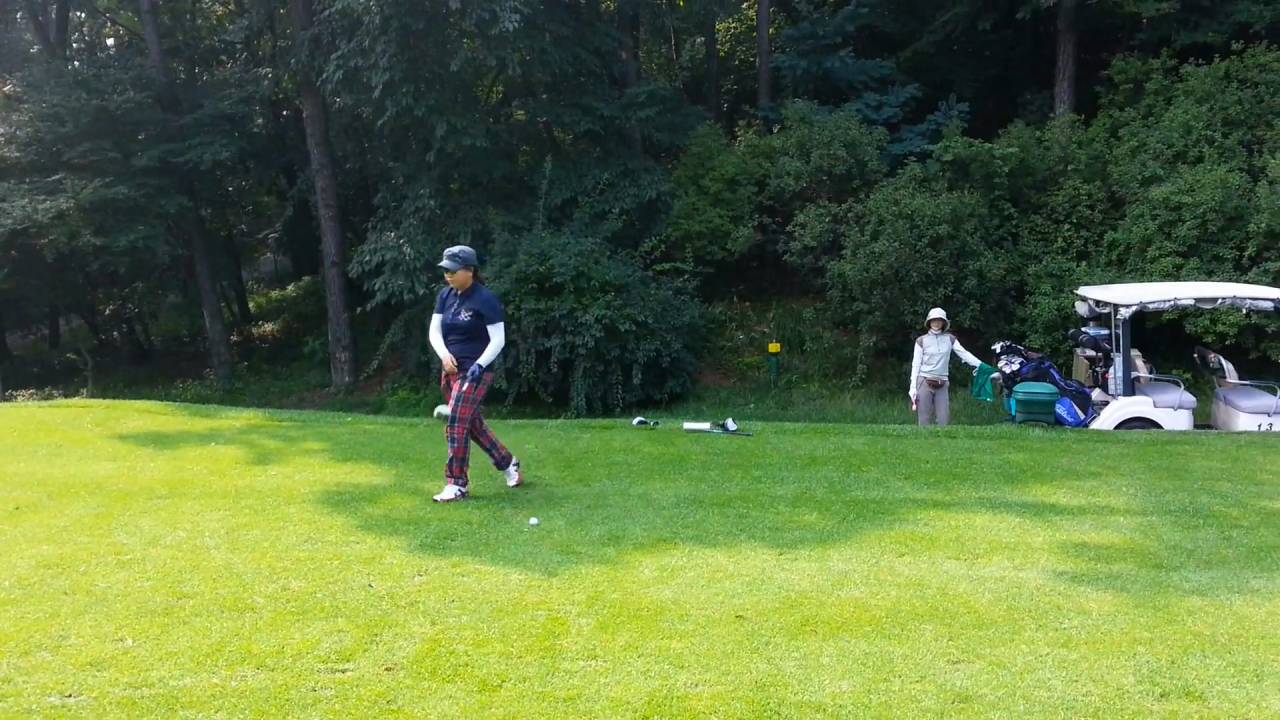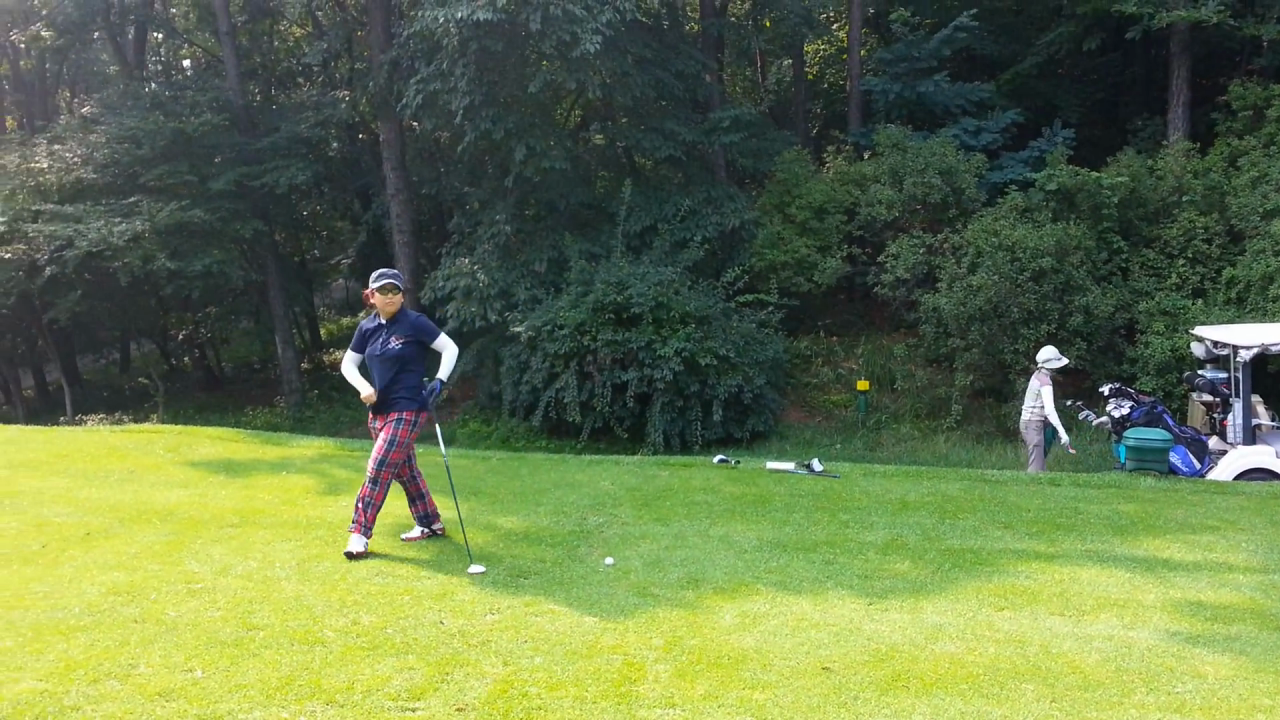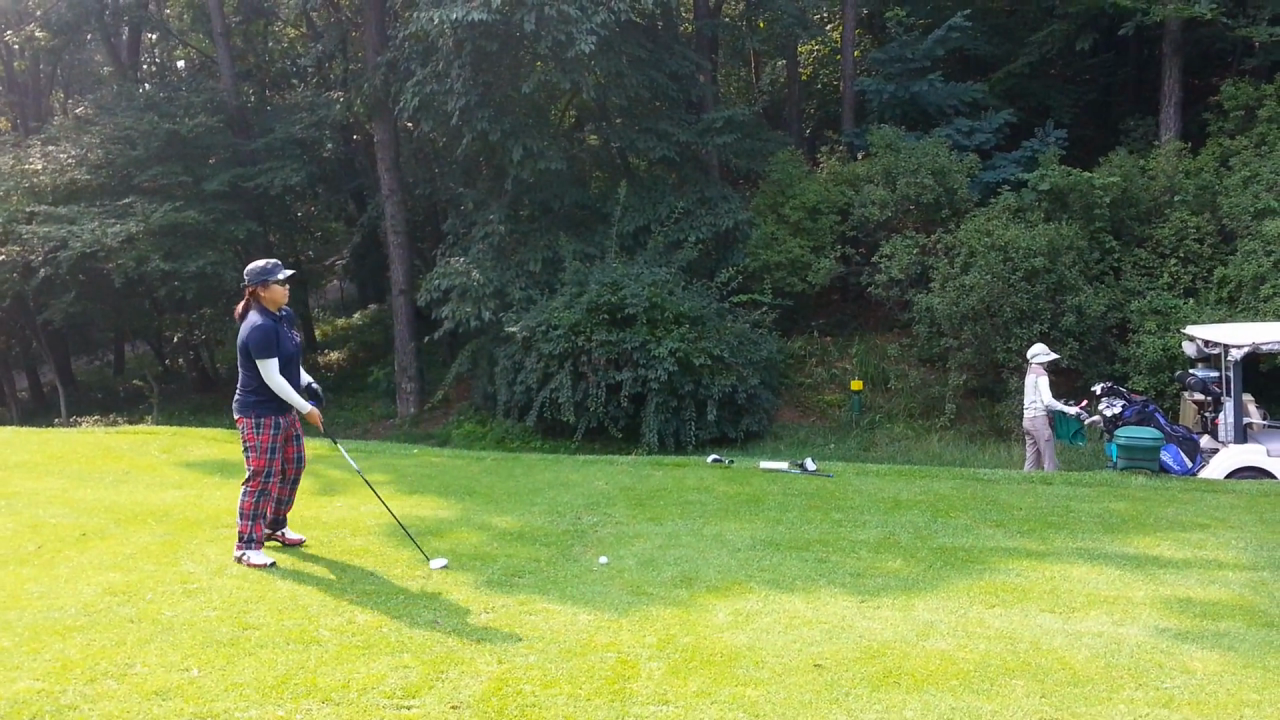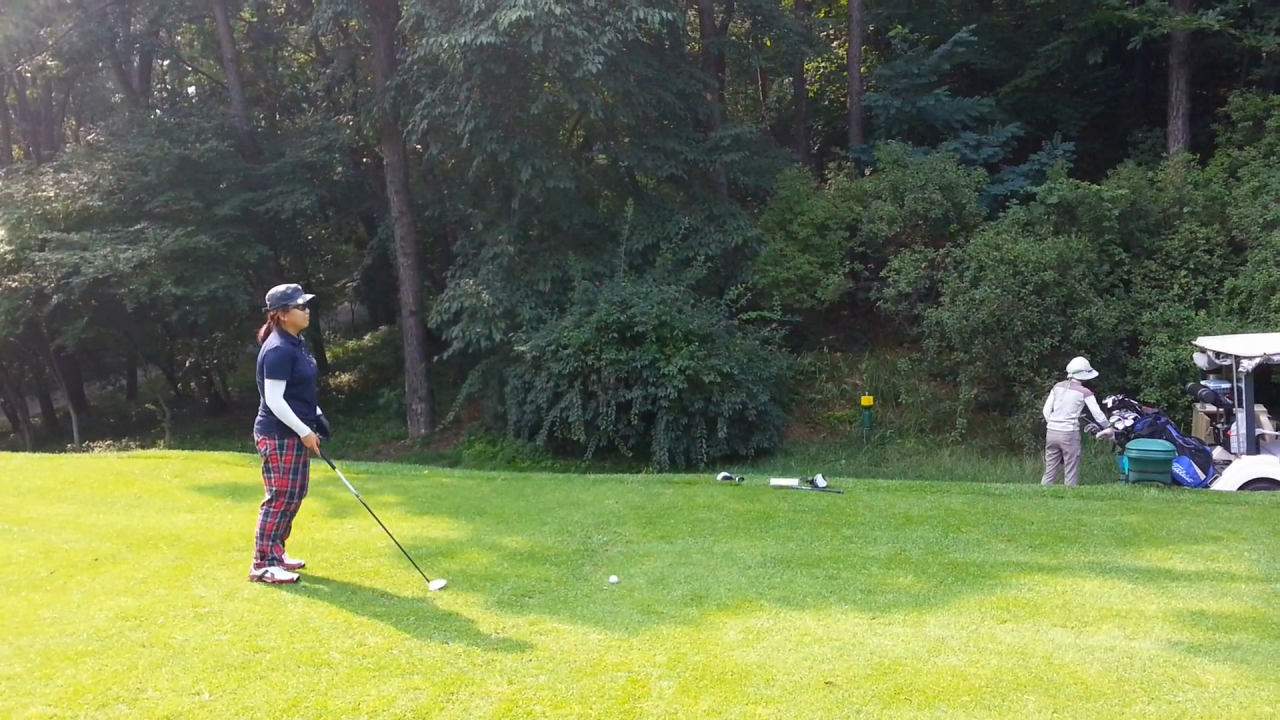
dt=1s
person 1, frame 1
left shoulder: (486, 299)
right shoulder: (445, 295)
left elbow: (498, 340)
right elbow: (434, 331)
left wrist: (478, 366)
right wrist: (444, 355)
left hip: (475, 372)
right hip: (451, 372)
left knee: (456, 424)
right knee: (472, 425)
left ankle: (457, 484)
right ankle: (507, 462)
person 1, frame 2
left shoulder: (415, 323)
right shoulder: (367, 327)
left elbow: (450, 349)
right elbow: (348, 363)
left wrist: (439, 381)
right wrist: (363, 387)
left hip: (407, 411)
right hip: (379, 411)
left knee: (379, 469)
right knee: (404, 469)
left ankle: (360, 533)
right ankle: (430, 522)
person 1, frame 3
left shoulder: (285, 316)
right shoulder: (259, 327)
right elbow: (272, 379)
left wrist: (308, 383)
right wrist: (307, 408)
left hip: (284, 410)
right hip: (258, 413)
left knee: (294, 467)
right knee: (262, 478)
left ankle: (273, 527)
right ankle: (247, 546)
person 1, frame 4
left shoulder: (296, 342)
right shoulder: (278, 349)
right elbow: (274, 400)
left wrist: (316, 414)
right wrist: (305, 431)
left hip: (293, 432)
right hip: (279, 435)
left knee: (295, 494)
right knee: (280, 498)
left ankle: (275, 552)
right ankle: (263, 564)
